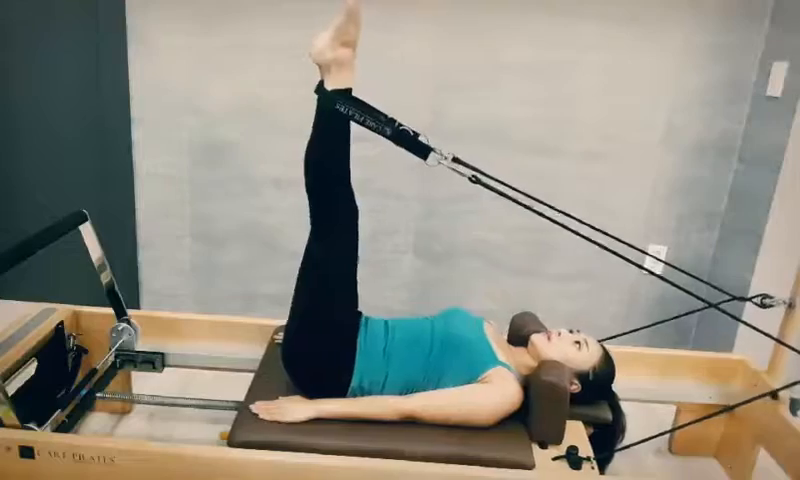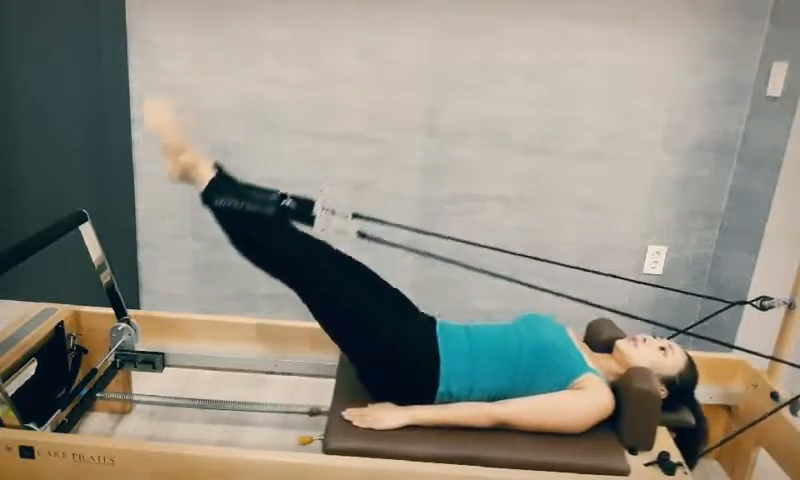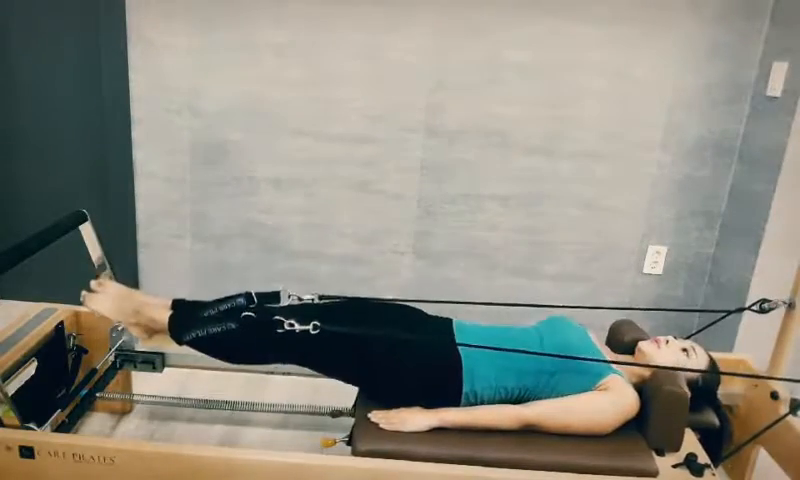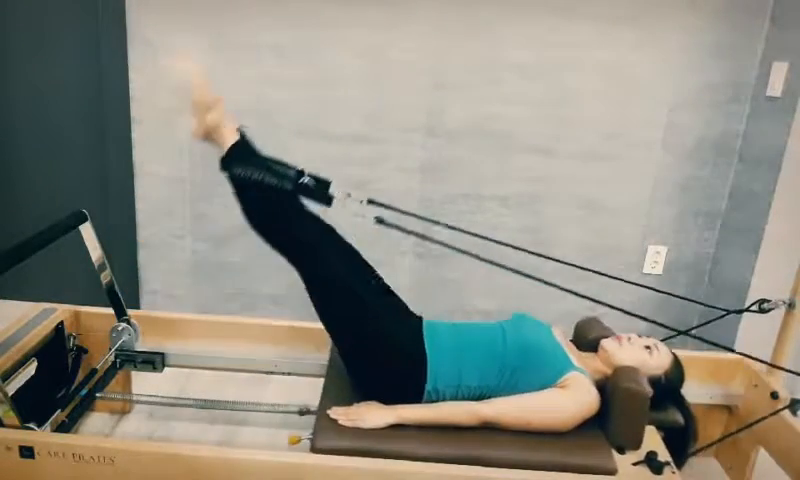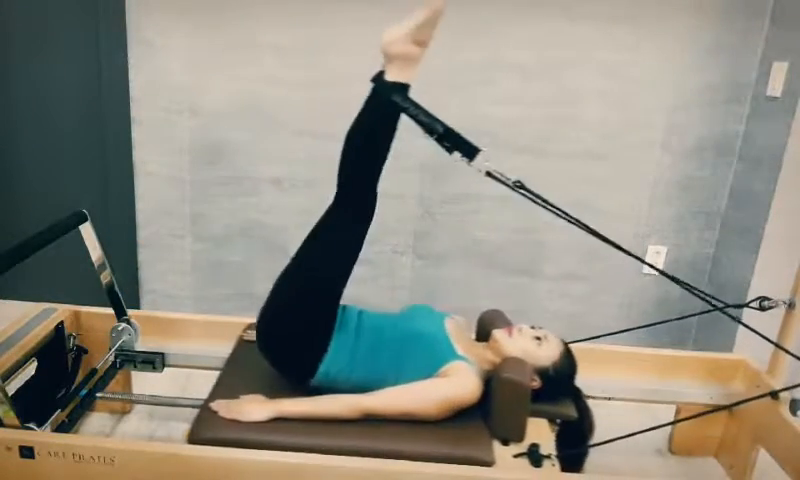
dt=1s
person 1, frame 1
left shoulder: (505, 394)
right shoulder: (494, 339)
left elbow: (406, 409)
left wrist: (313, 408)
left hip: (329, 367)
right hip: (348, 341)
left knee: (333, 221)
person 1, frame 2
left shoulder: (595, 400)
right shoulder: (577, 351)
left elbow: (495, 413)
left wrist: (405, 413)
left hip: (419, 371)
right hip: (429, 337)
left knee: (307, 264)
right knee: (315, 259)
left ankle: (201, 174)
right ankle: (202, 172)
person 1, frame 3
left shoulder: (620, 402)
right shoulder: (594, 347)
left elbow: (522, 415)
left wrist: (429, 416)
left hip: (445, 375)
right hip: (442, 336)
left knee: (292, 337)
right knee: (287, 311)
left ankle: (160, 318)
right ankle: (161, 310)
person 1, frame 4
left shoulder: (580, 399)
right shoulder: (562, 347)
left elbow: (483, 412)
left wrist: (391, 414)
left hip: (404, 374)
right hip: (415, 338)
left knee: (313, 247)
right knee: (317, 240)
left ankle: (226, 137)
right ankle: (227, 135)
person 1, frame 5
left shoulder: (465, 386)
right shoulder: (457, 331)
left elbow: (364, 406)
left wrist: (273, 408)
left hip: (299, 346)
right hip: (305, 332)
left knee: (354, 200)
right knee: (356, 198)
